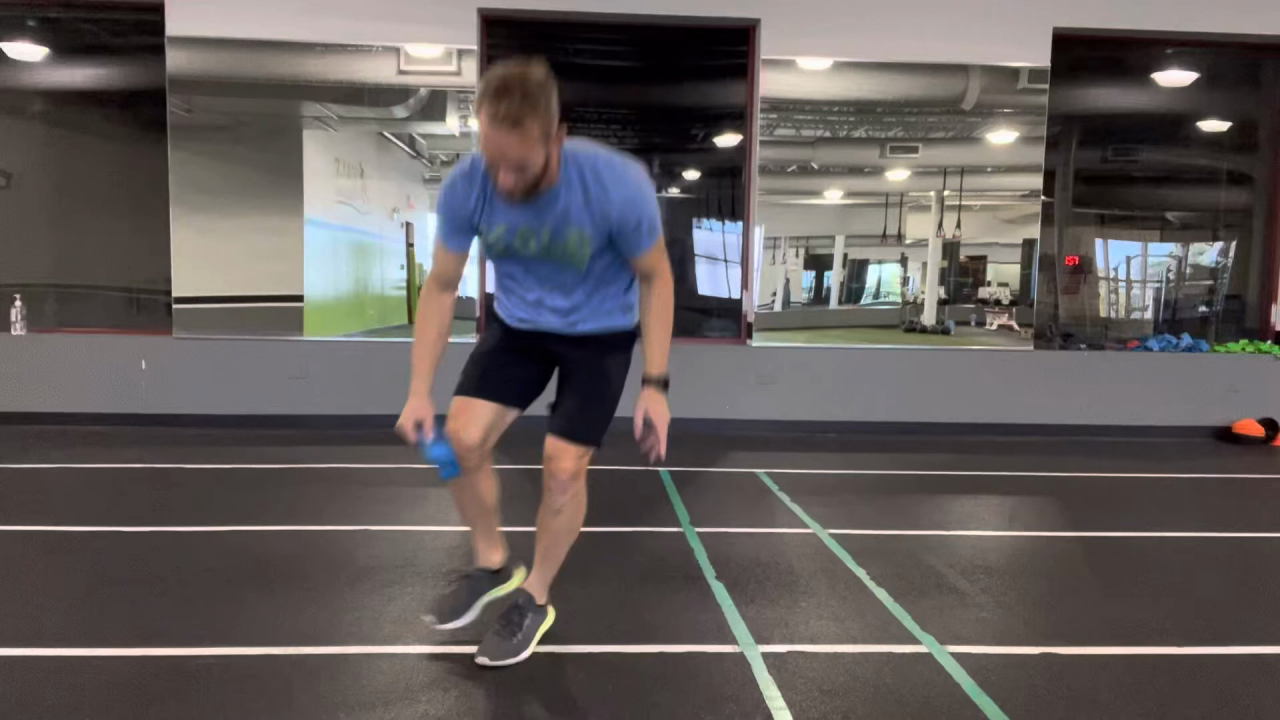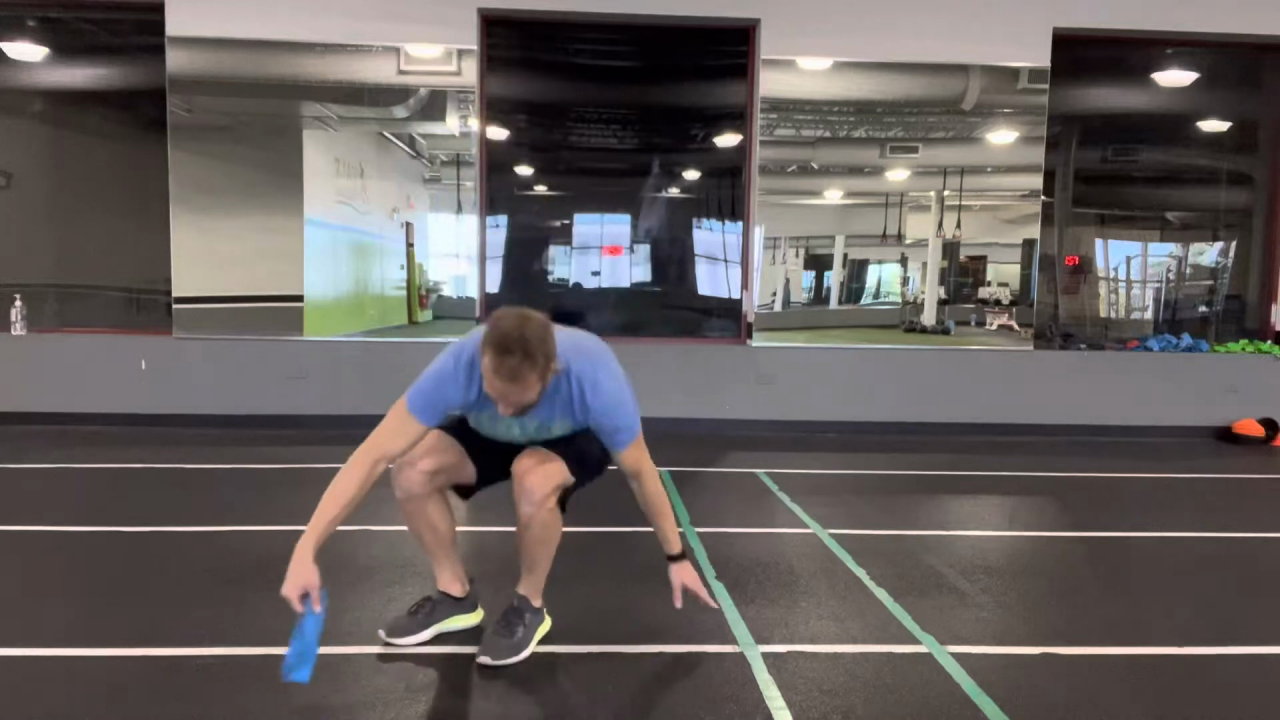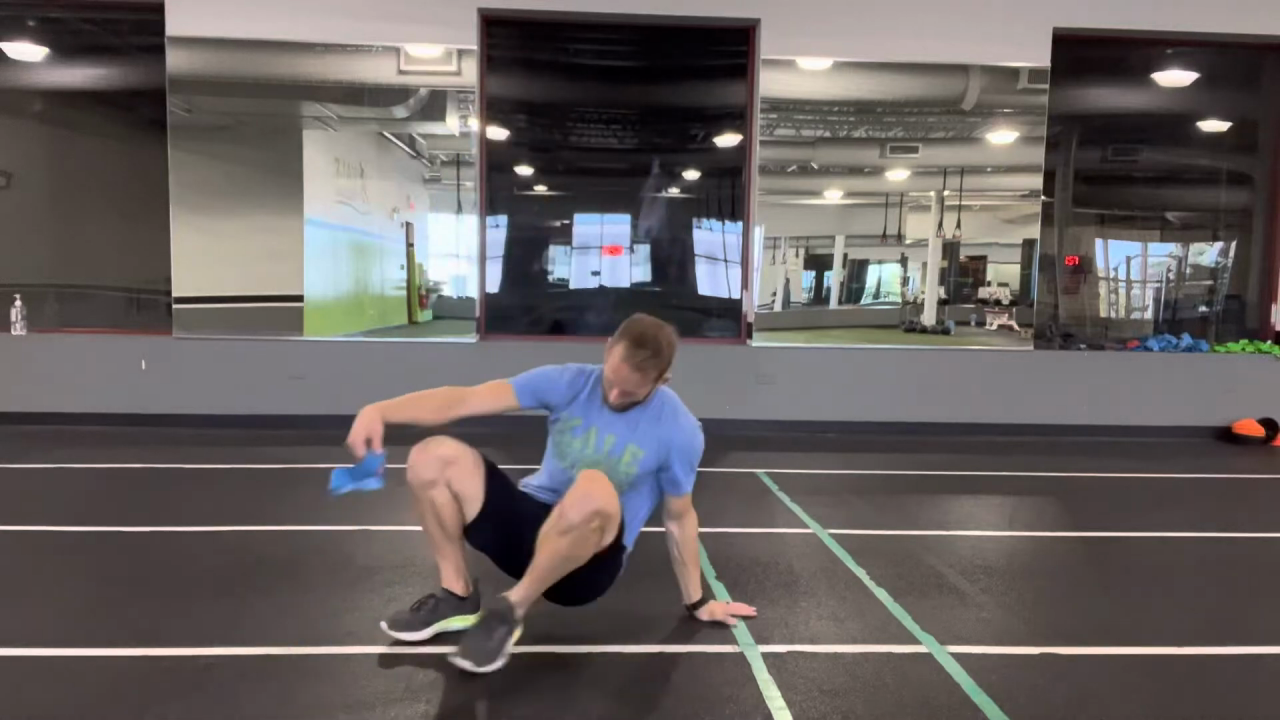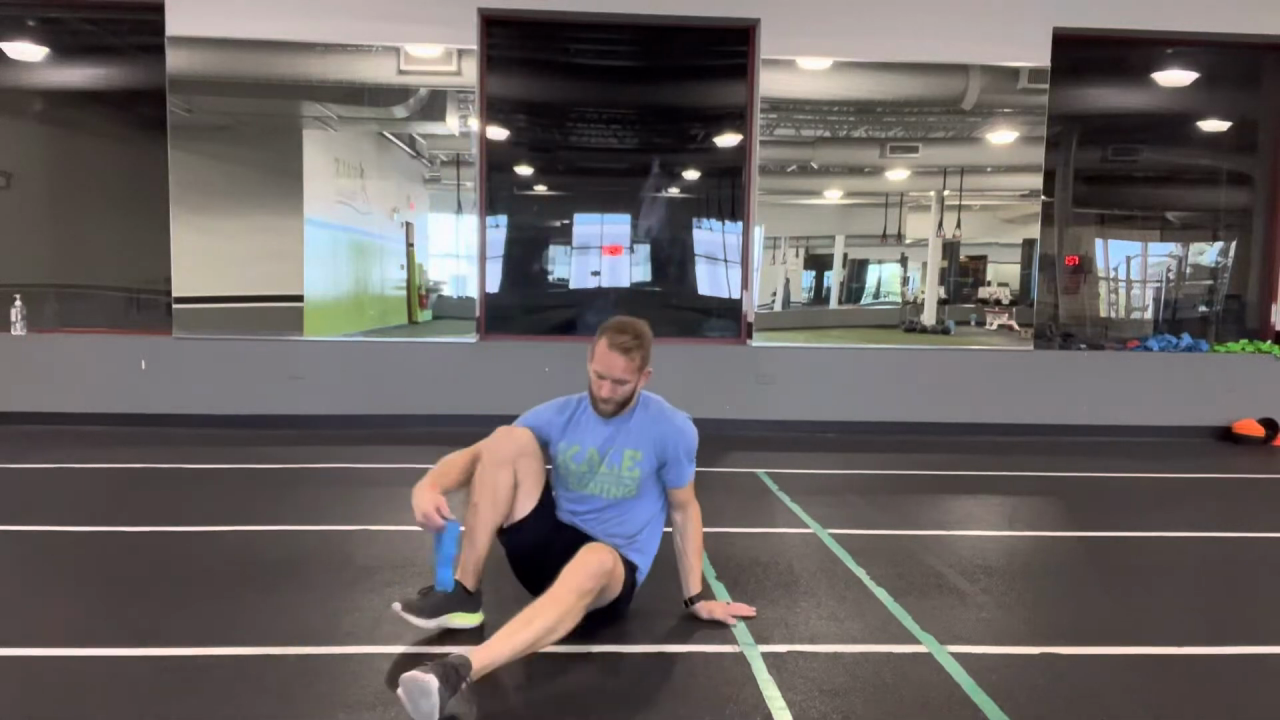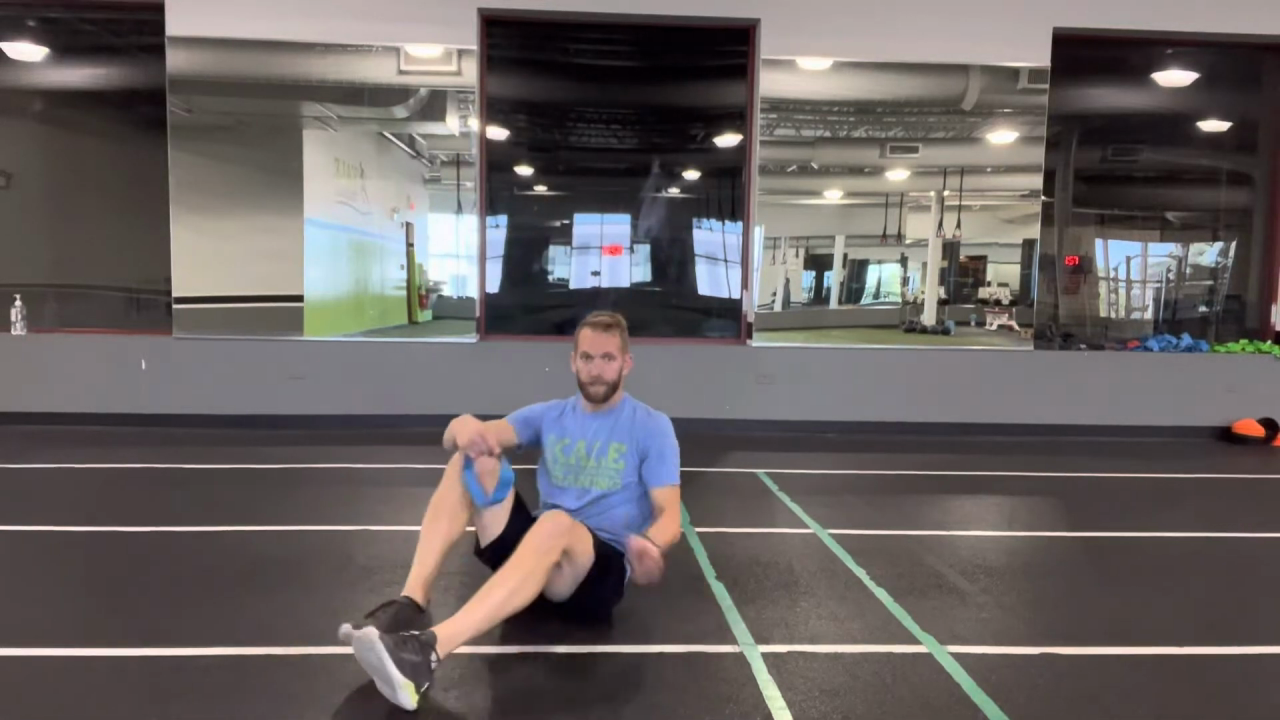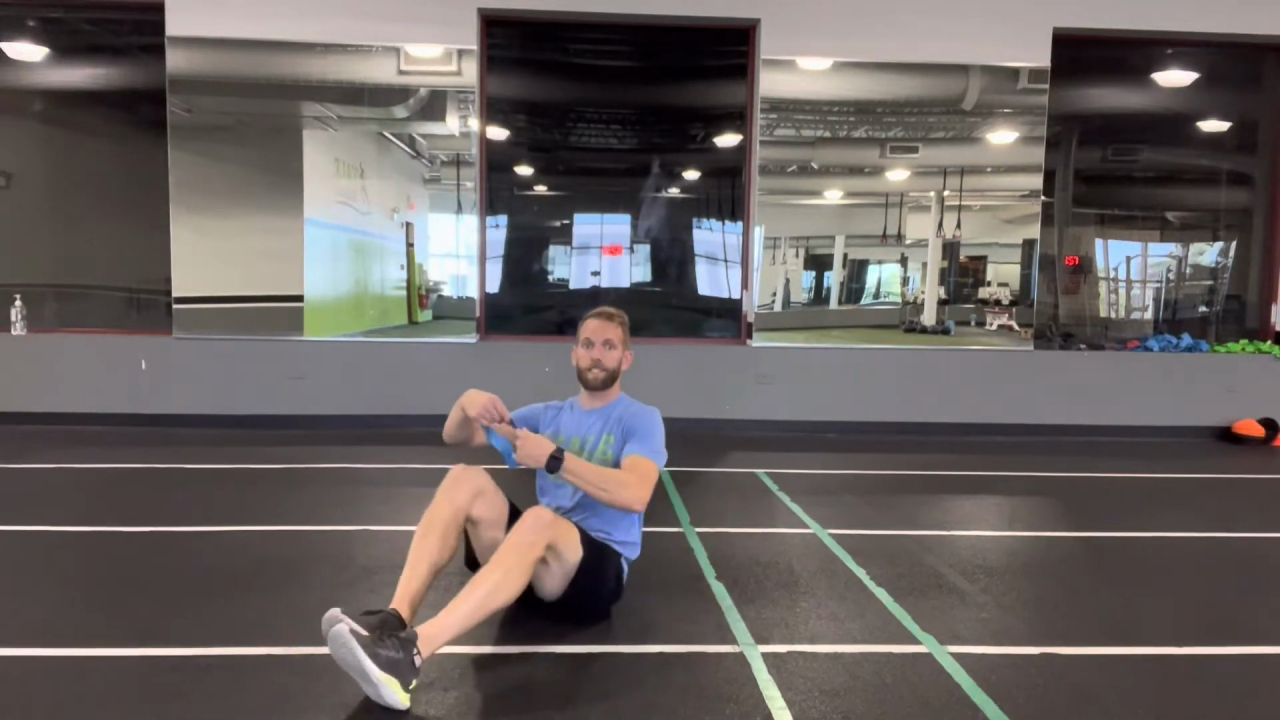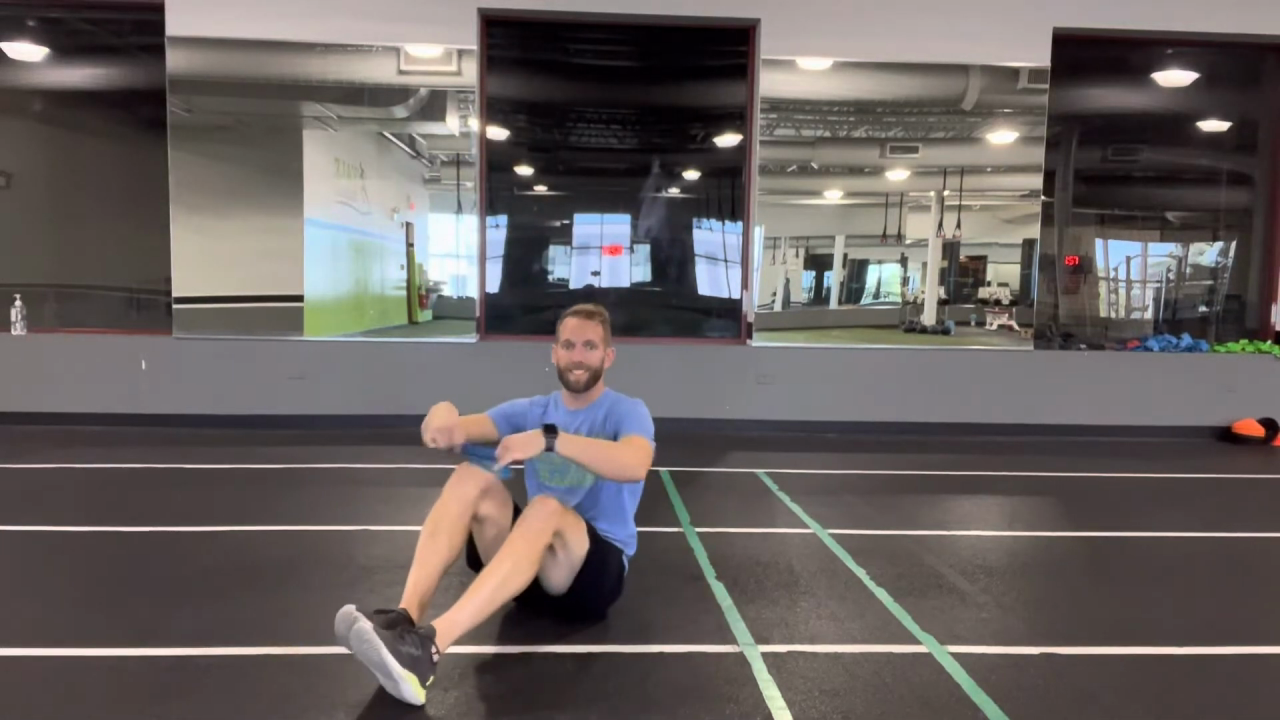
dt=0.4s
person 1, frame 1
left shoulder: (616, 182)
right shoulder: (467, 184)
left elbow: (655, 279)
right elbow: (440, 288)
left wrist: (654, 383)
right wrist: (419, 392)
left hip: (601, 330)
right hip: (518, 321)
left knee: (563, 465)
right knee: (463, 438)
left ankle: (533, 598)
right ankle: (491, 563)
person 1, frame 2
left shoulder: (597, 385)
right shoulder: (461, 364)
left elbow: (639, 470)
right elbow: (373, 453)
left wrist: (676, 556)
right wrist: (305, 551)
left hip: (576, 441)
right hip: (496, 439)
left knee: (532, 478)
right knee: (413, 471)
left ankle: (529, 608)
right ankle: (455, 596)
person 1, frame 3
left shoulder: (679, 433)
right shoulder: (569, 382)
left elbow: (679, 518)
right elbow: (463, 400)
left wrist: (697, 602)
right wrist: (380, 410)
left hip: (592, 555)
right hip: (529, 519)
left knee: (593, 489)
right knee: (431, 457)
left ankle: (511, 608)
right ankle: (457, 593)
person 1, frame 4
left shoulder: (672, 429)
right shoulder: (558, 415)
left elbow: (683, 509)
right elbow: (471, 455)
left wrist: (695, 597)
right wrist: (427, 487)
left hip: (613, 572)
right hip: (547, 546)
left knee: (593, 560)
right knee: (510, 440)
left ankle: (459, 673)
right ankle: (463, 593)
person 1, frame 5
left shoulder: (652, 428)
right shoulder: (551, 415)
left elbow: (669, 514)
right elbow: (455, 439)
left wrist: (648, 544)
right wrist: (464, 428)
left hip: (600, 569)
right hip: (537, 553)
left knee: (555, 524)
right knee: (470, 462)
left ankle: (428, 651)
right ankle: (409, 605)
person 1, frame 6
left shoulder: (642, 419)
right shoulder: (549, 415)
left elbow: (634, 494)
right elbow: (457, 437)
left wrist: (553, 458)
right wrist: (467, 403)
left hip: (598, 568)
right hip: (534, 559)
left knee: (539, 520)
right knee: (466, 479)
left ankle: (411, 651)
right ankle: (395, 618)
person 1, frame 7
left shoulder: (627, 412)
right shoulder: (531, 410)
left elbow: (635, 466)
right elbow: (459, 431)
left wrist: (550, 439)
right wrist: (443, 415)
left hip: (595, 568)
right hip: (531, 560)
left knee: (546, 508)
right knee: (471, 477)
left ankle: (426, 646)
right ankle: (406, 617)
